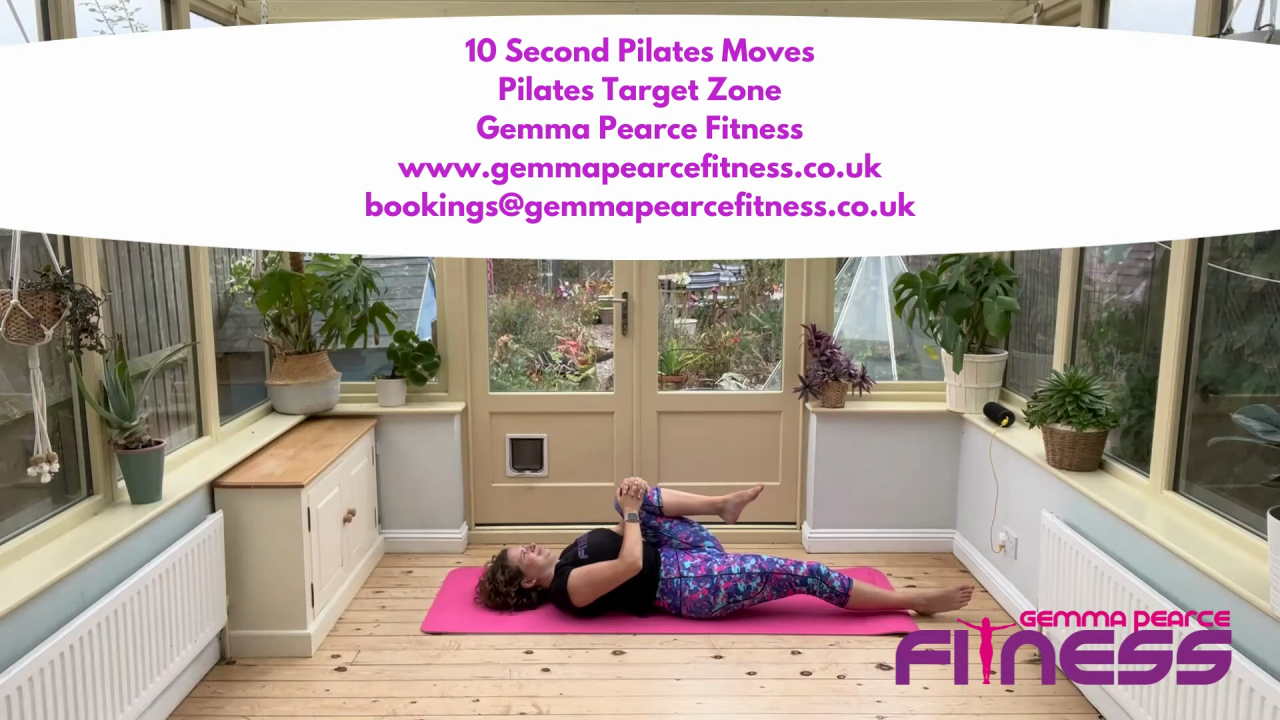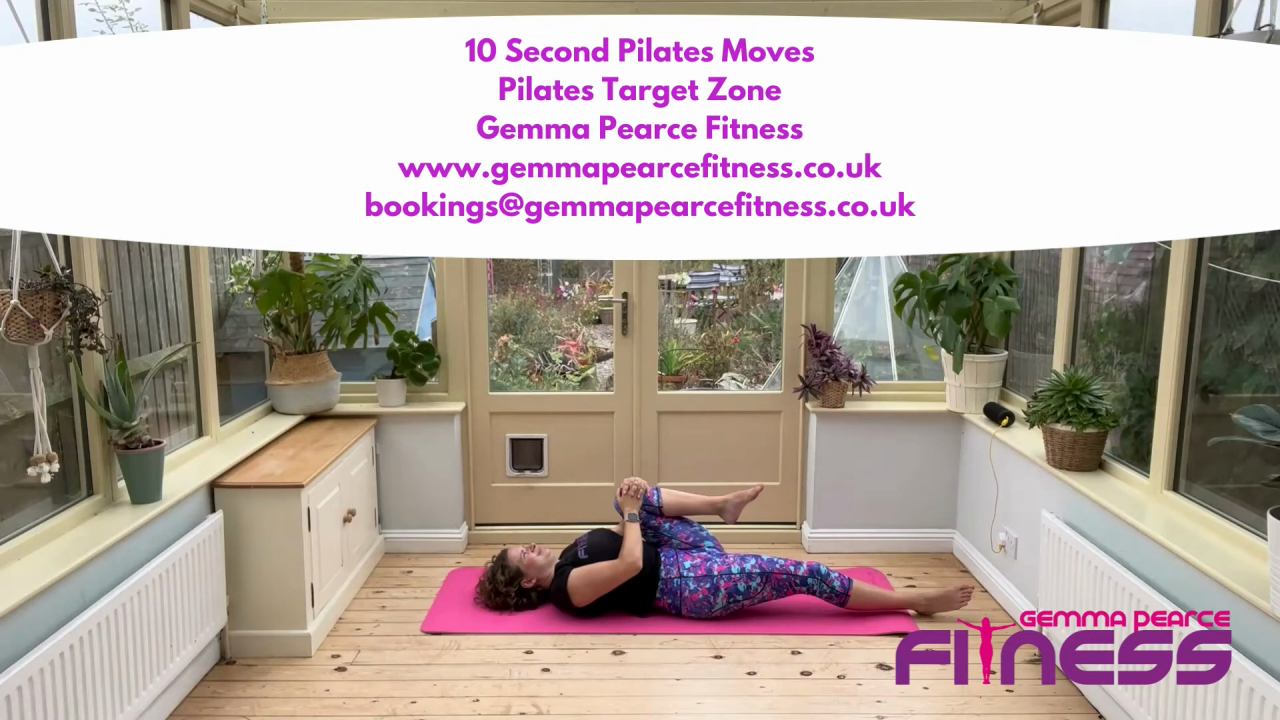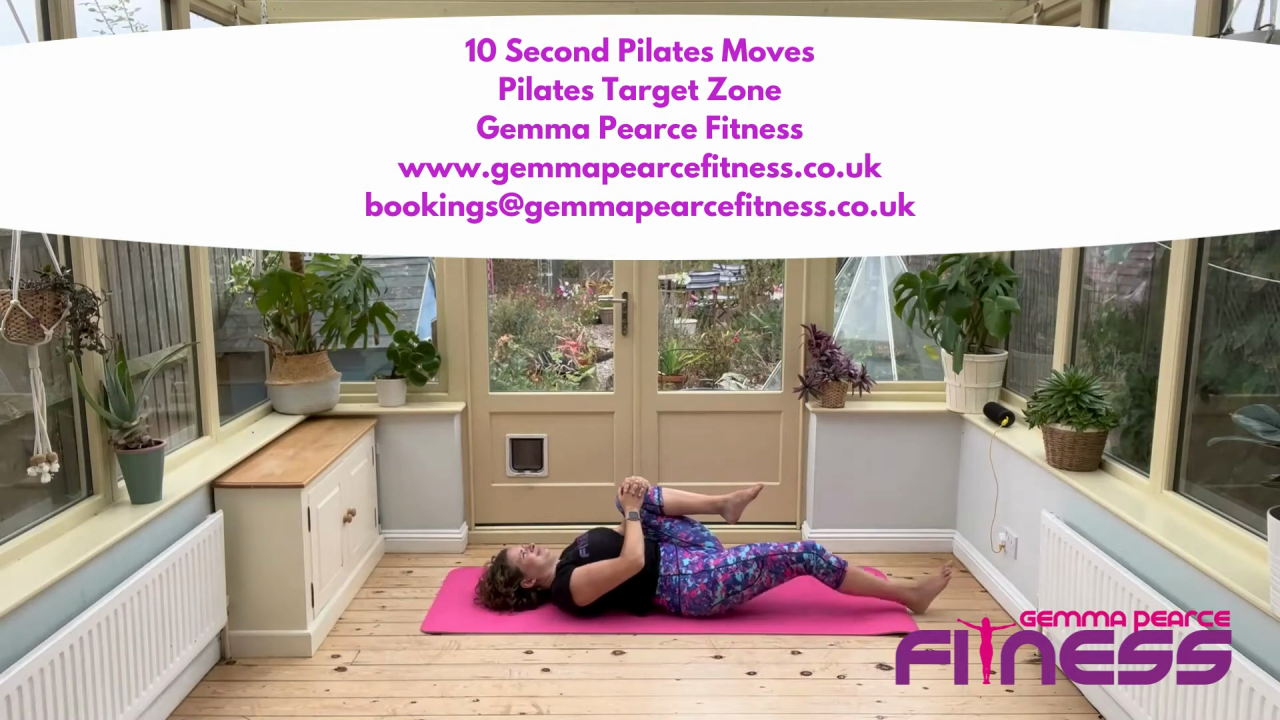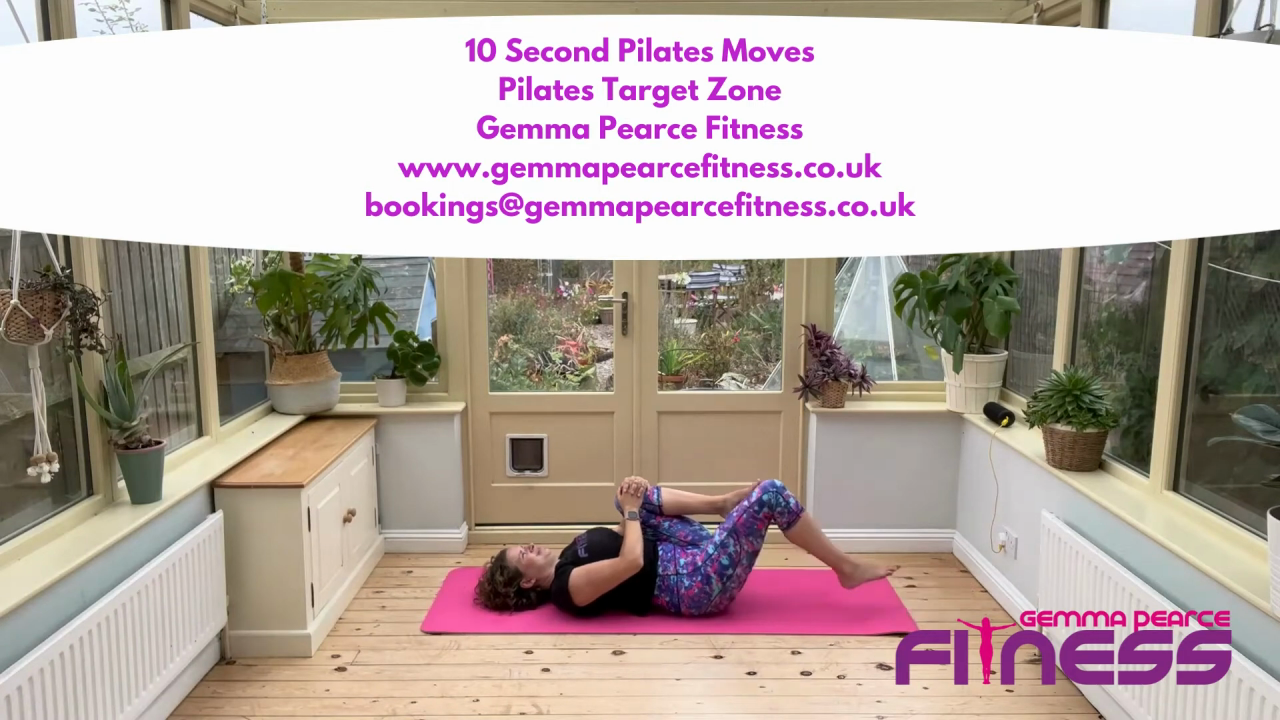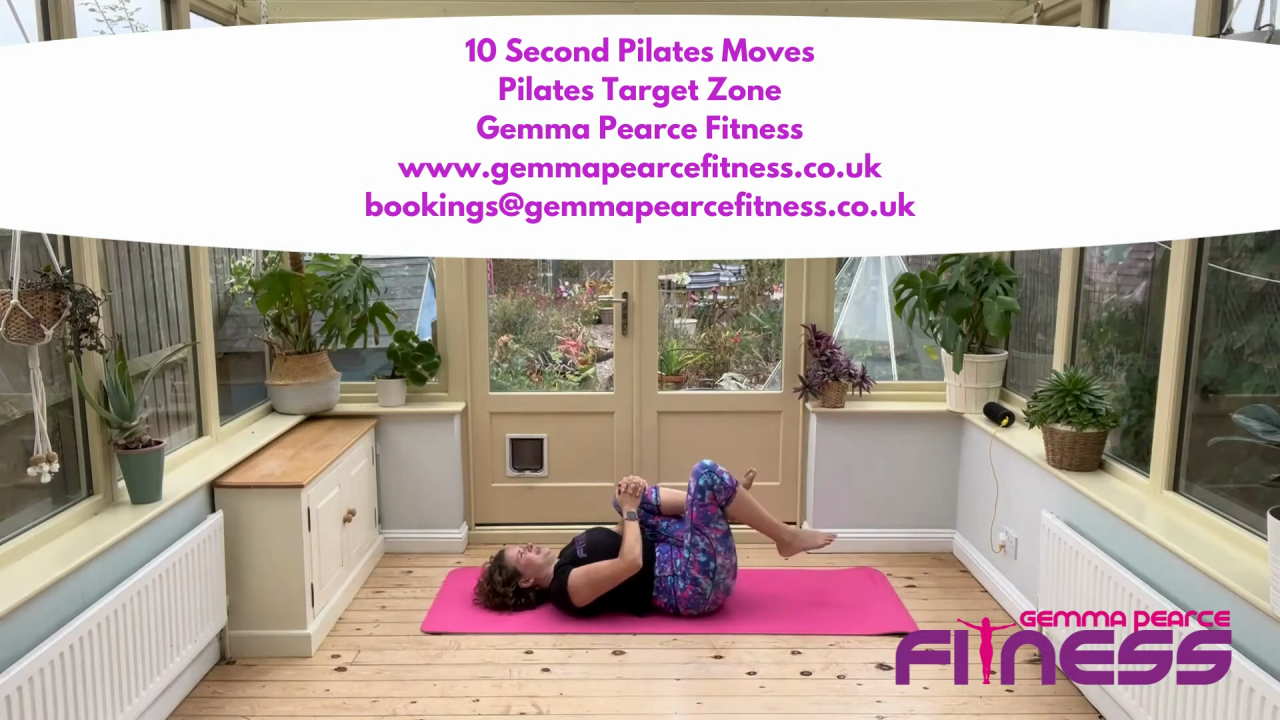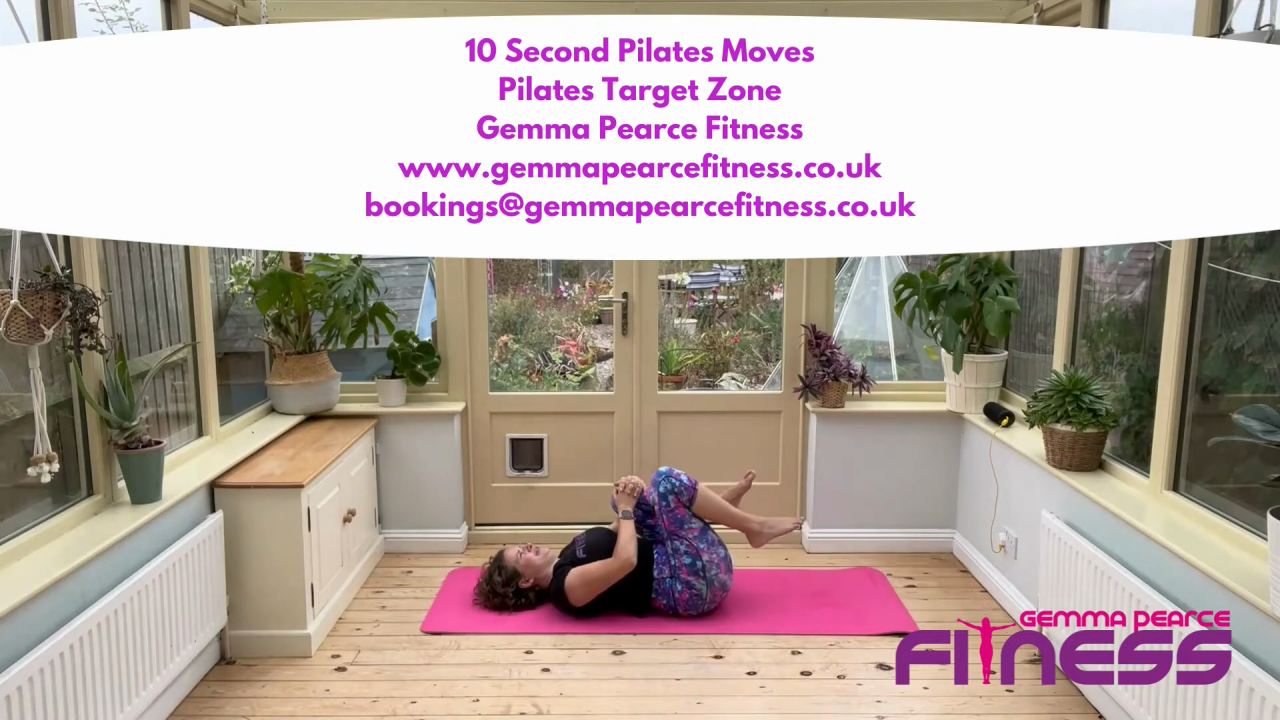
dt=0.4s
person 1, frame 1
left shoulder: (568, 559)
right shoulder: (569, 588)
left elbow: (620, 539)
right elbow: (632, 564)
left wrist: (632, 505)
right wrist: (632, 512)
left hip: (687, 560)
right hip: (691, 587)
left knee: (639, 498)
right knee: (803, 574)
left ankle: (723, 504)
right ankle: (917, 600)
person 1, frame 2
left shoulder: (570, 559)
right shoulder: (568, 588)
left elbow: (620, 540)
right elbow: (631, 563)
left wrist: (631, 505)
right wrist: (631, 514)
left hip: (689, 560)
right hip: (693, 587)
left knee: (640, 499)
right knee: (805, 574)
left ankle: (722, 504)
right ankle: (918, 600)
person 1, frame 3
left shoulder: (568, 562)
right shoulder: (571, 588)
left elbow: (621, 541)
right elbow: (632, 561)
left wrist: (633, 505)
right wrist: (633, 511)
left hip: (690, 560)
right hip: (696, 586)
left knee: (640, 497)
right knee: (804, 552)
left ankle: (723, 503)
right ankle: (907, 593)
person 1, frame 4
left shoulder: (568, 560)
right shoulder: (571, 587)
left elbow: (621, 539)
right elbow: (633, 561)
left wrist: (632, 505)
right wrist: (630, 510)
left hip: (686, 559)
right hip: (697, 586)
left knee: (642, 499)
right knee: (771, 492)
left ankle: (723, 503)
right ankle: (845, 568)
person 1, frame 5
left shoulder: (568, 558)
right shoulder: (569, 587)
left elbow: (620, 539)
right elbow: (631, 562)
left wrist: (631, 503)
right wrist: (630, 509)
left hip: (675, 561)
right hip: (694, 588)
left knee: (634, 497)
right knee: (706, 472)
left ankle: (729, 501)
right ankle: (785, 537)
person 1, frame 6
left shoulder: (567, 558)
right shoulder: (567, 588)
left elbow: (619, 534)
right elbow: (625, 561)
left wrist: (629, 501)
right wrist: (627, 508)
right hip: (695, 588)
left knee: (641, 492)
right knee: (666, 480)
left ankle: (722, 505)
right ankle: (754, 526)
